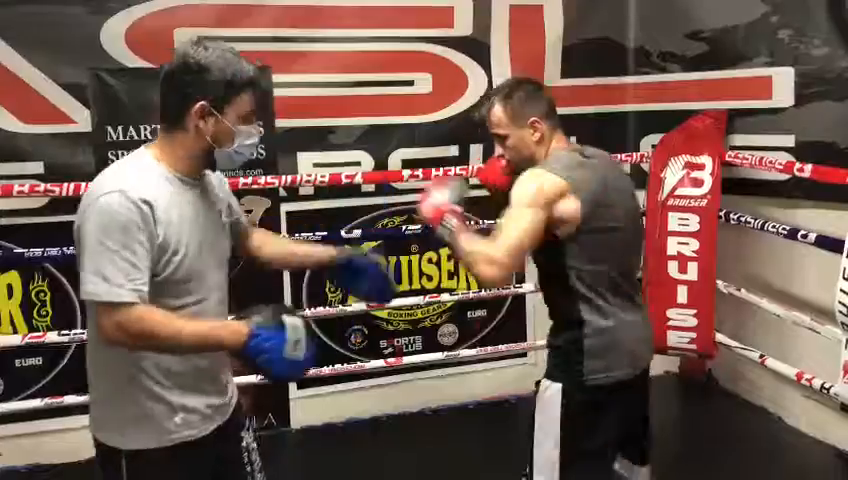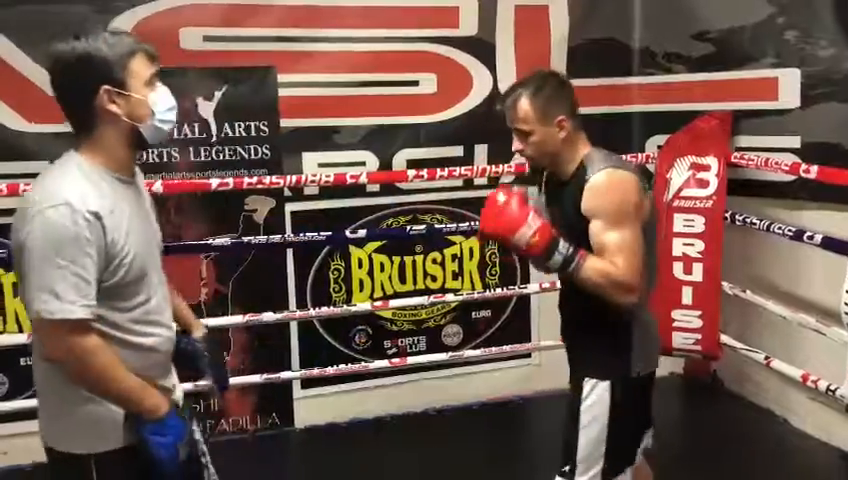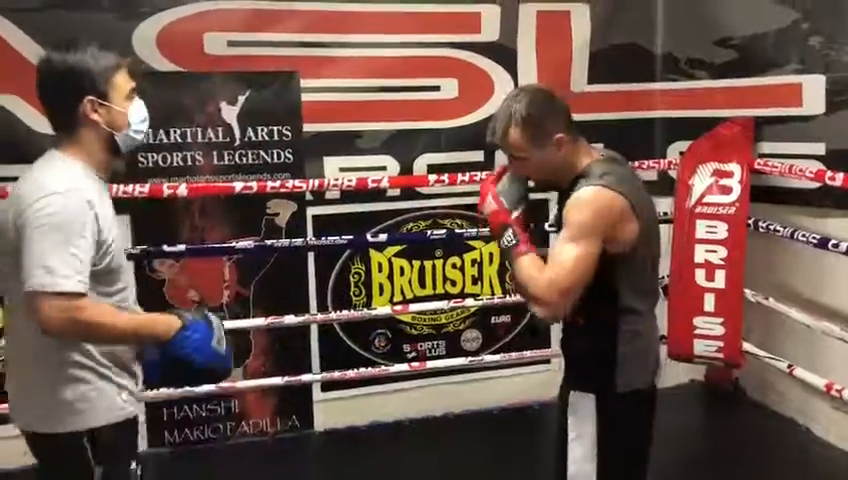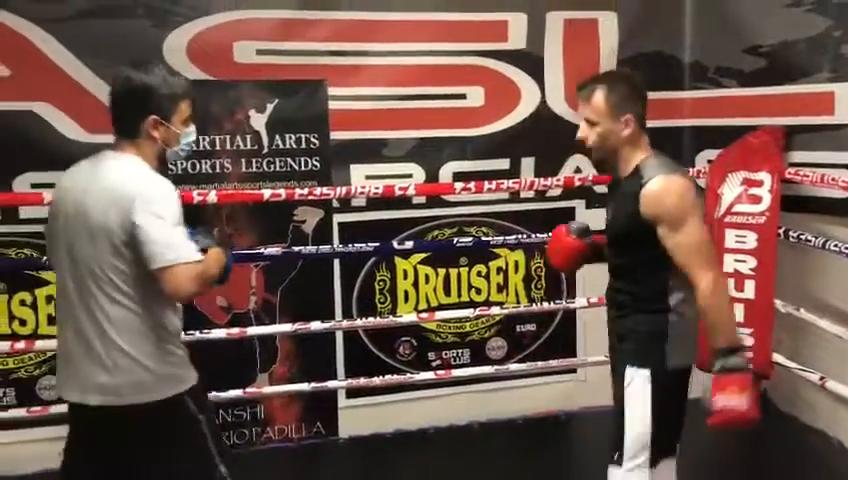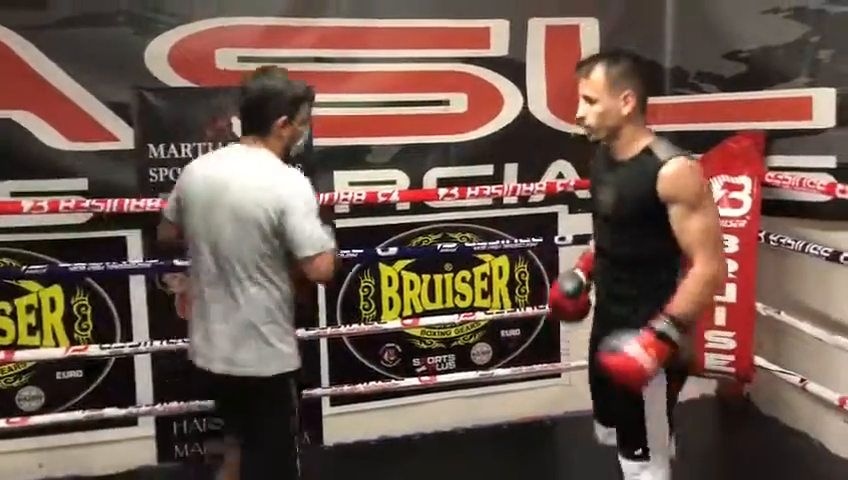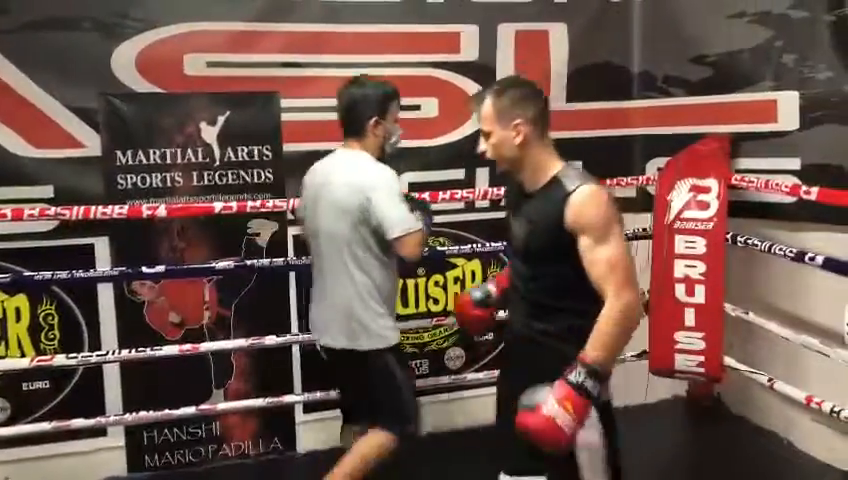
dt=0.5s
person 1, frame 1
left shoulder: (208, 181)
right shoulder: (122, 200)
left elbow: (248, 240)
right elbow: (119, 323)
left wrist: (338, 259)
right wrist: (243, 335)
left hip: (215, 407)
right hip: (150, 429)
person 1, frame 2
left shoulder: (126, 176)
right shoulder: (65, 210)
right elbow: (63, 342)
left wrist: (193, 330)
right wrist: (154, 410)
left hip: (155, 403)
right hip: (102, 434)
person 1, frame 3
left shoulder: (63, 178)
right shoulder: (63, 196)
right elbow: (59, 312)
left wrist: (148, 323)
right wrist: (171, 327)
right hip: (82, 408)
person 1, frame 4
left shoulder: (71, 181)
right shoulder: (149, 189)
right elbow: (180, 284)
right wrist: (216, 257)
left hip: (86, 380)
right hip: (154, 382)
person 1, frame 5
left shoulder: (197, 170)
right shoulder: (287, 184)
left elbow: (169, 234)
right elbow: (321, 267)
right wrist: (290, 247)
left hip: (209, 345)
right hip: (264, 351)
left knee: (249, 441)
person 1, frame 6
left shoulder: (316, 172)
right shoulder: (376, 177)
right elbow: (410, 247)
right wrist: (417, 217)
left hip: (330, 323)
right hip: (366, 328)
left knee: (358, 415)
right knee: (397, 422)
person 2, frame 1
left shoulder: (541, 182)
right shoulder: (603, 164)
left elbow: (493, 269)
left wrist: (444, 217)
right wrist: (509, 187)
left hip: (587, 356)
right hip: (629, 342)
person 2, frame 2
left shoulder: (609, 182)
right shoulder: (554, 178)
left elbow: (626, 287)
right elbow: (555, 257)
left wrist: (545, 243)
right wrist: (520, 235)
left hip: (614, 354)
right hip: (595, 345)
person 2, frame 3
left shoulder: (595, 199)
right shoulder: (605, 165)
left elbow: (550, 302)
left wrist: (507, 226)
right wrist: (543, 264)
left hip: (610, 366)
right hip: (617, 354)
person 2, frame 4
left shoulder: (662, 187)
right shoulder: (627, 177)
left elbow: (708, 279)
left wrist: (732, 365)
right wrist: (590, 247)
left hip: (656, 346)
right hip: (634, 338)
person 2, frame 5
left shoulder: (673, 171)
right shoulder: (601, 160)
left elbow: (710, 266)
left wrist: (661, 337)
right wrist: (582, 275)
left hip: (647, 339)
right hip: (614, 330)
right knee: (622, 434)
person 2, frame 6
left shoulder: (584, 199)
right shoulder: (518, 189)
left elbow: (623, 301)
left wrist: (578, 387)
right wrist: (498, 289)
left hip: (569, 376)
right hip: (524, 361)
